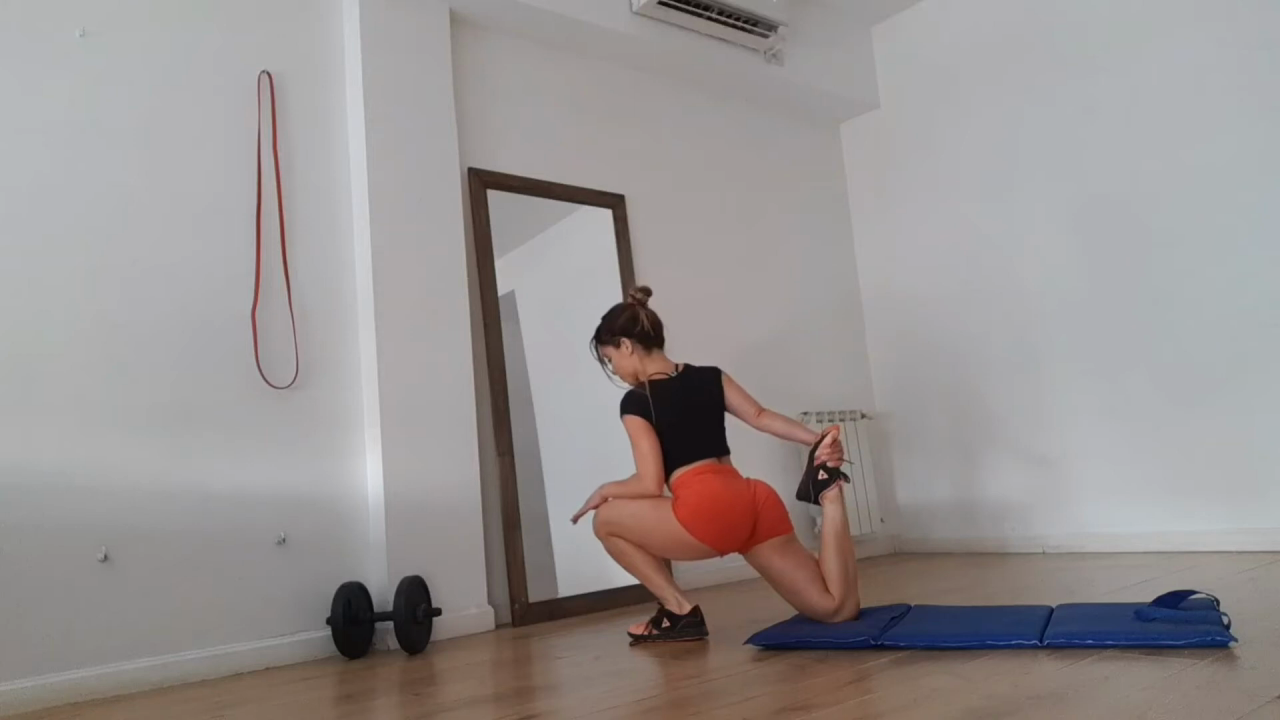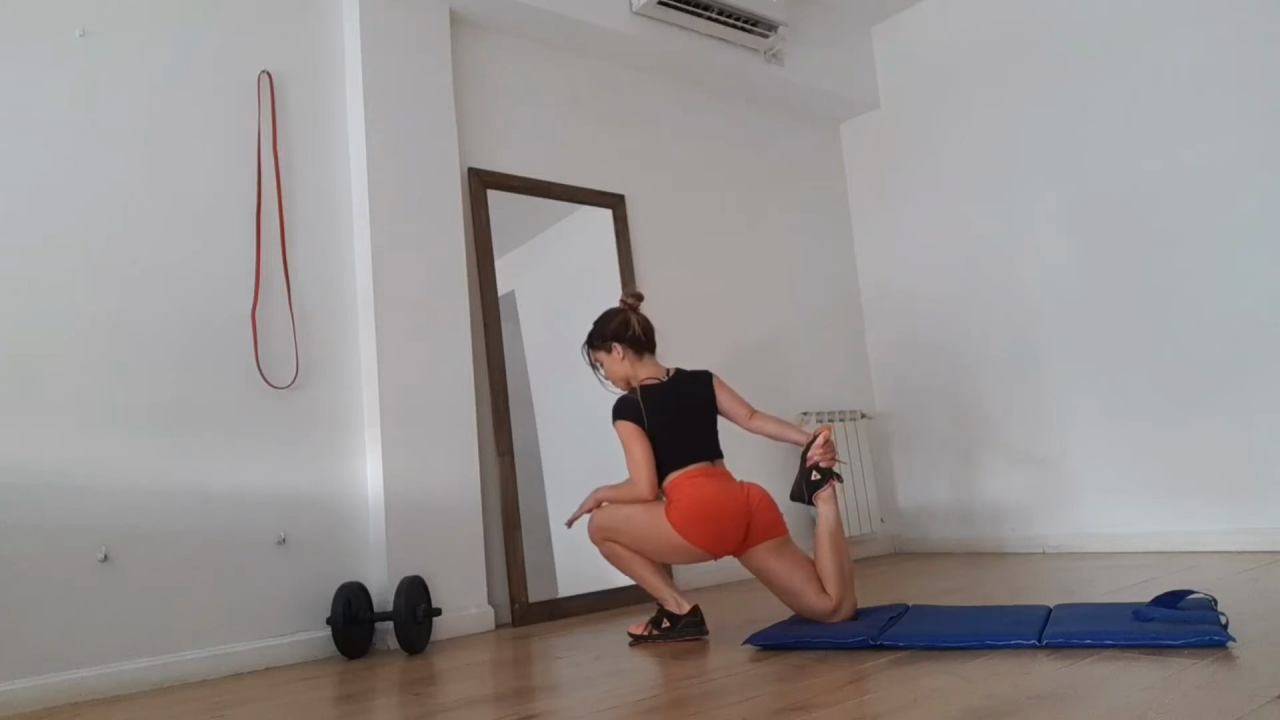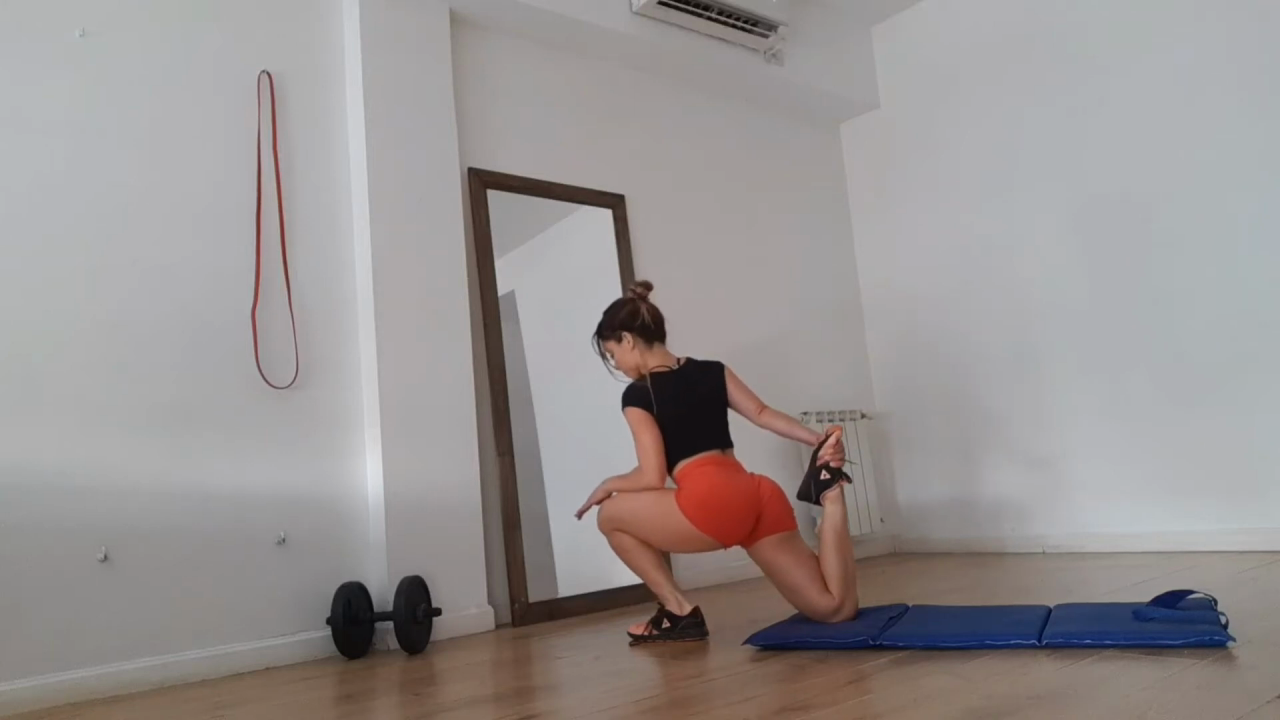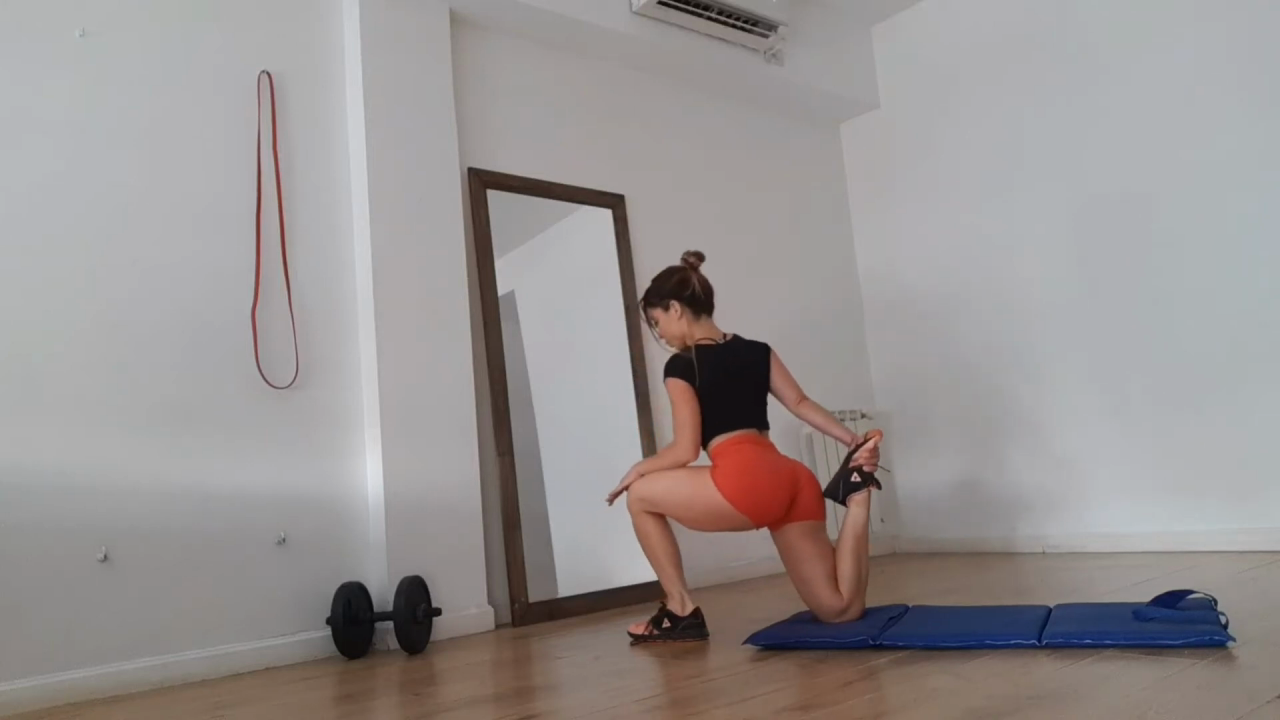
dt=1s
person 1, frame 1
left shoulder: (636, 402)
right shoulder: (710, 377)
left elbow: (651, 485)
right elbow: (760, 416)
left wrist: (605, 491)
right wrist: (819, 441)
left hip: (709, 511)
right hip: (757, 503)
left knee: (606, 520)
left ankle: (679, 612)
person 1, frame 2
left shoulder: (628, 408)
right shoulder: (701, 381)
left elbow: (645, 490)
right elbow: (752, 418)
left wrist: (599, 494)
right wrist: (810, 441)
left hip: (703, 516)
right hip: (750, 506)
left knee: (601, 525)
left ankle: (679, 612)
person 1, frame 3
left shoulder: (638, 395)
right shoulder: (712, 371)
left elbow: (652, 478)
right elbow: (762, 413)
left wrist: (607, 486)
right wrist: (819, 441)
left hip: (711, 502)
right hip: (761, 496)
left knee: (611, 515)
right knee: (836, 607)
left ankle: (679, 613)
person 1, frame 4
left shoulder: (681, 366)
right shoulder: (757, 351)
left elbow: (686, 450)
right elbow: (801, 403)
left wrist: (639, 468)
right wrist: (854, 441)
left hip: (747, 480)
right hip: (794, 481)
left knee: (640, 496)
right knee: (841, 608)
left ankle: (682, 612)
